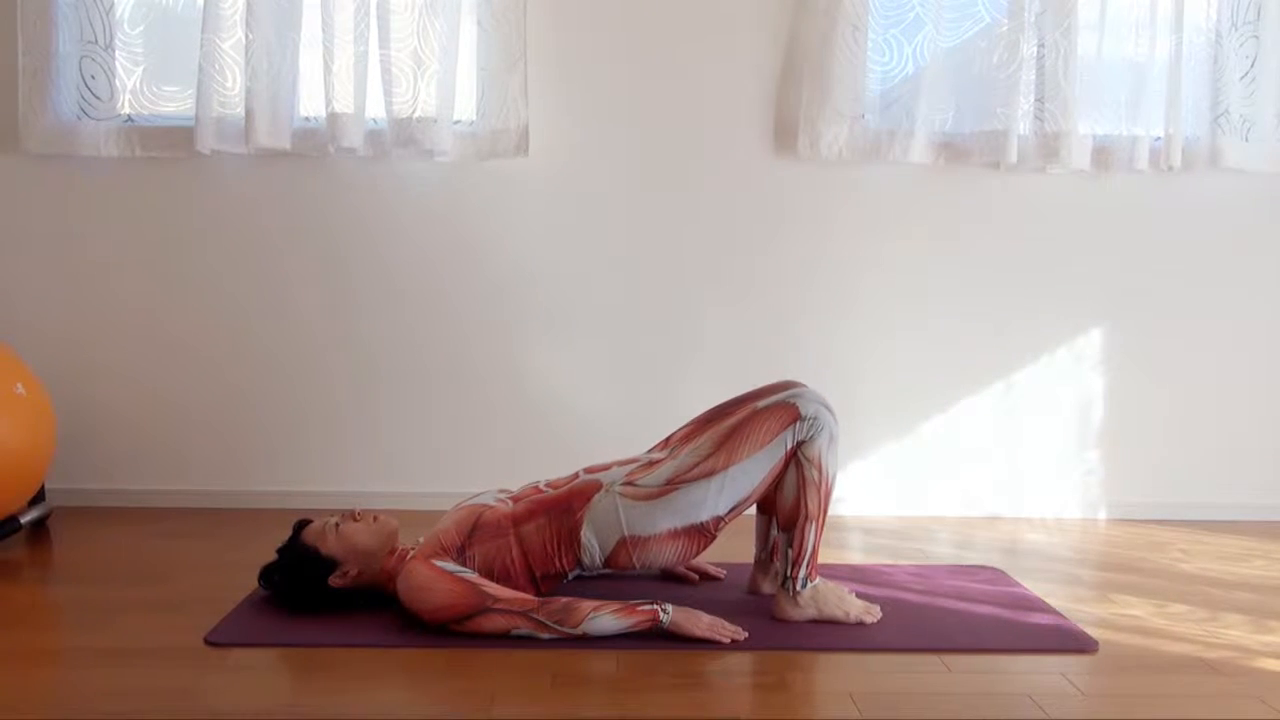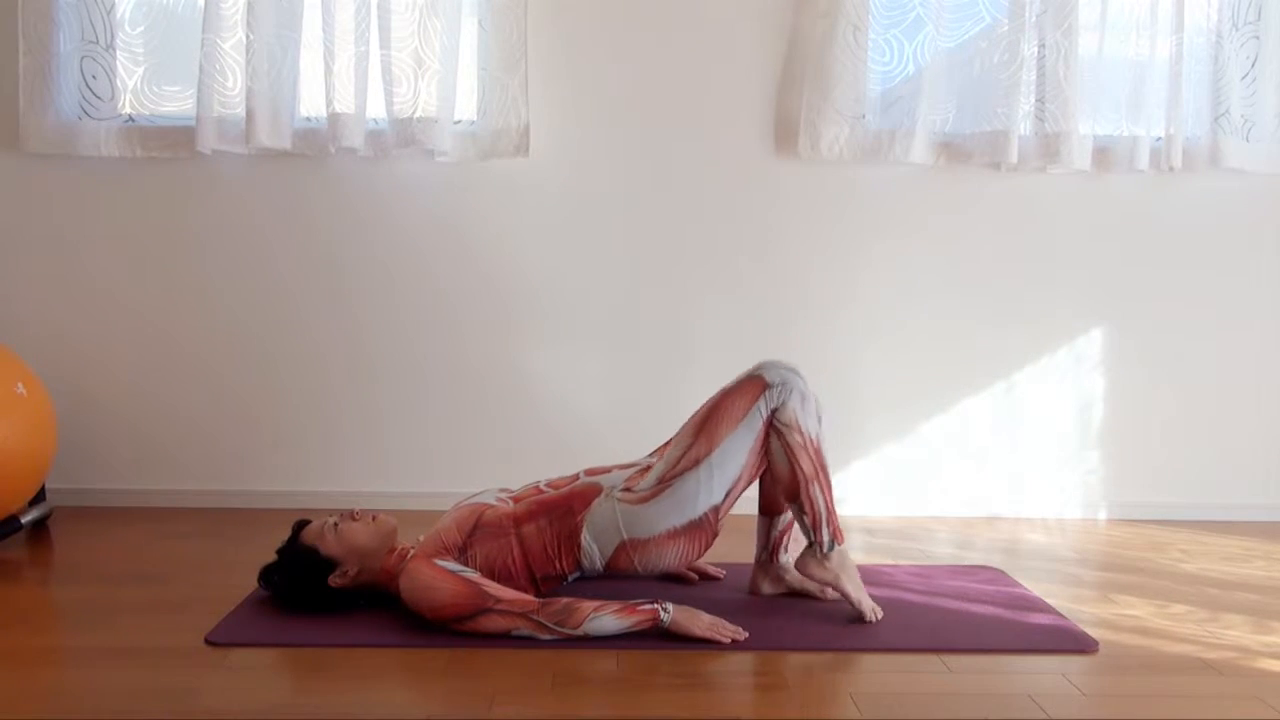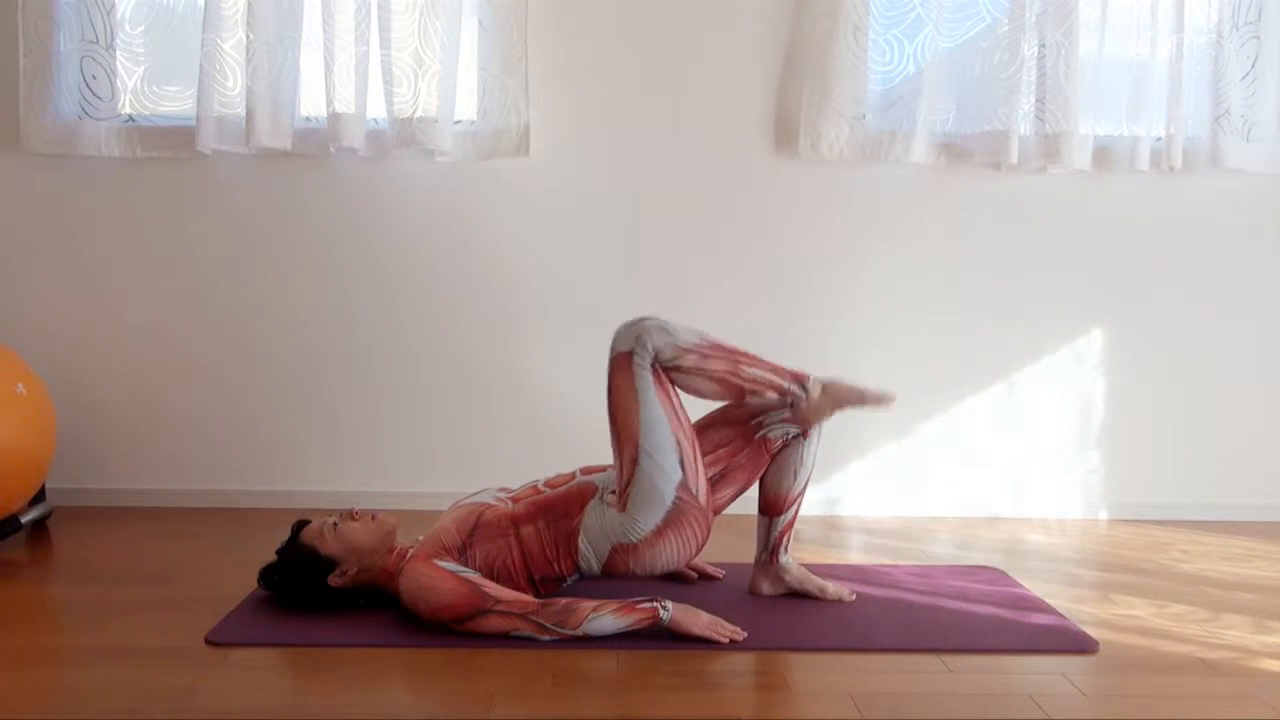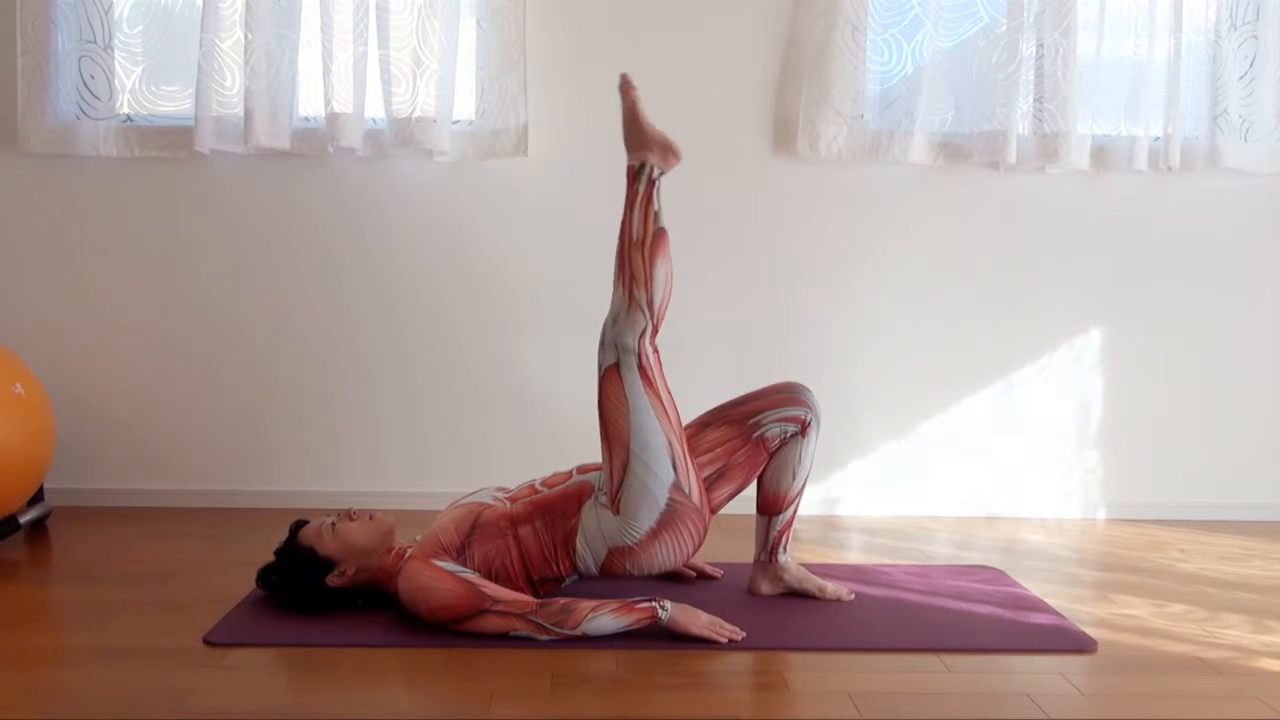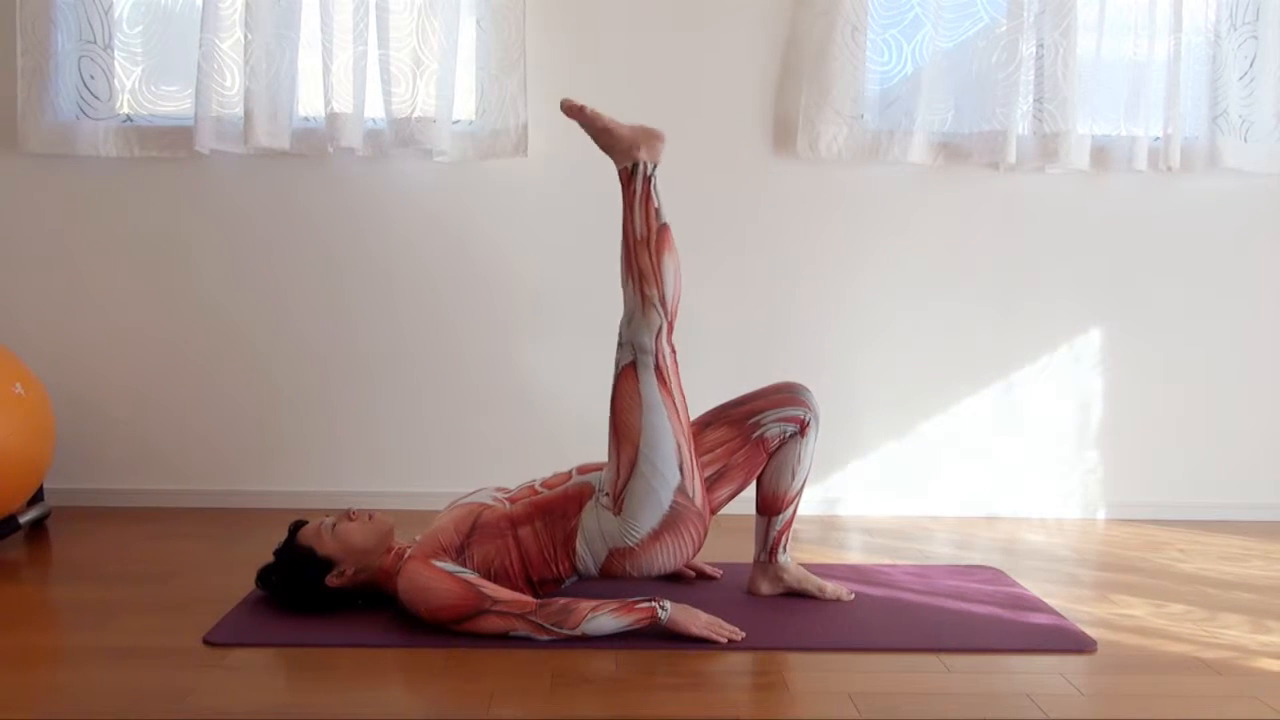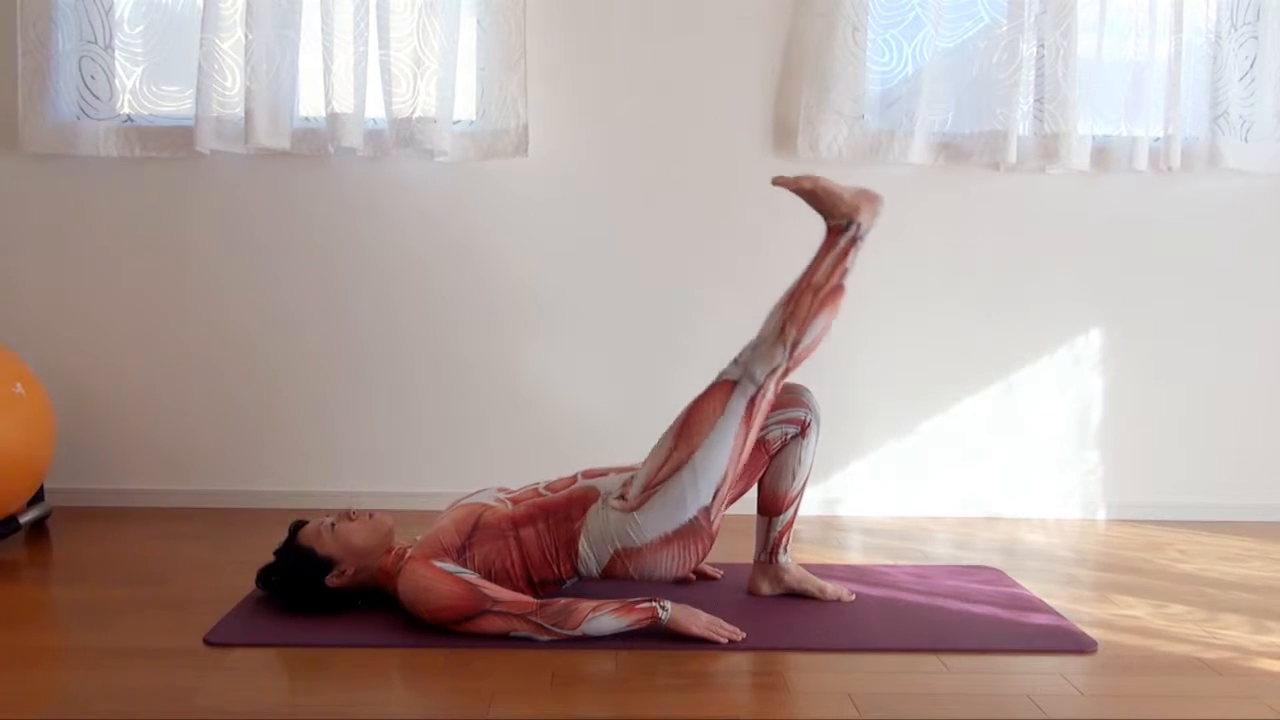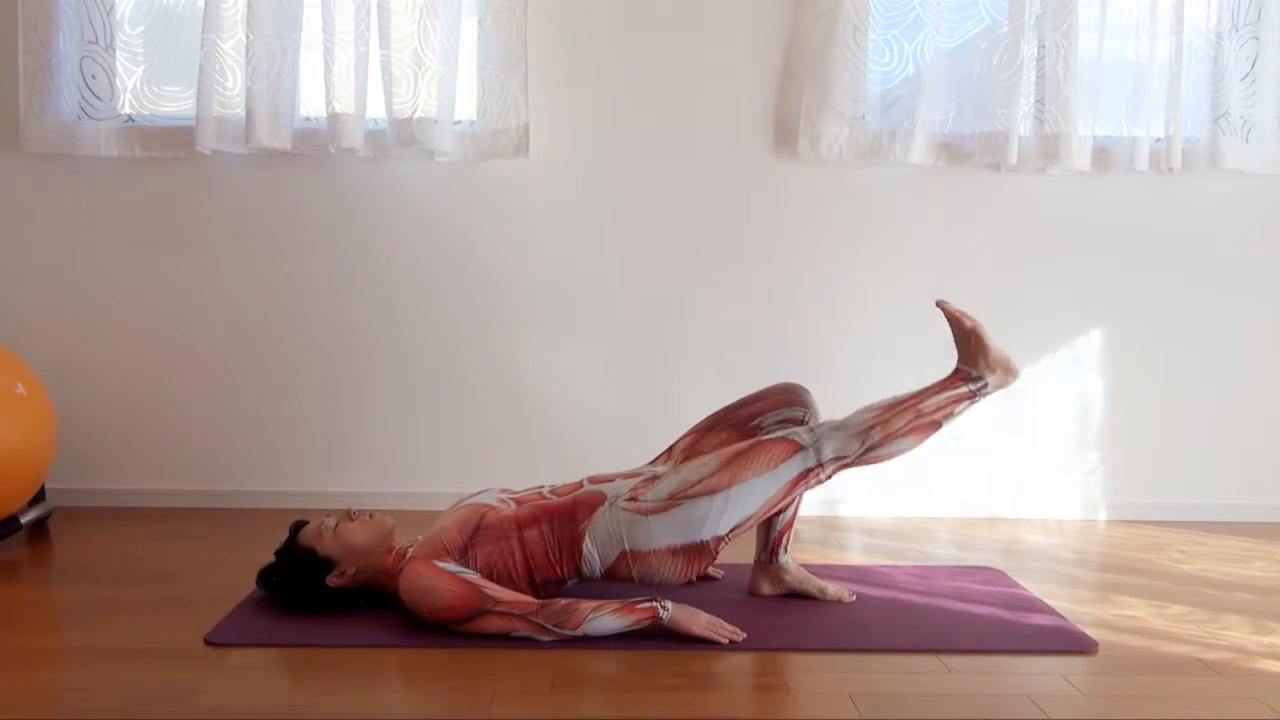
dt=0.4s
person 1, frame 1
left shoulder: (426, 558)
right shoulder: (419, 587)
right elbow: (542, 617)
right wrist: (667, 615)
left hip: (624, 494)
right hip: (628, 523)
left knee: (789, 402)
right knee: (809, 414)
left ankle: (772, 569)
right ankle: (800, 593)
person 1, frame 2
left shoulder: (432, 554)
right shoulder: (420, 585)
right elbow: (541, 618)
right wrist: (667, 614)
left hip: (630, 502)
right hip: (640, 527)
left knee: (789, 406)
right knee: (777, 382)
left ankle: (774, 567)
right ankle: (825, 553)
person 1, frame 3
left shoulder: (435, 545)
right shoulder: (422, 582)
right elbow: (542, 621)
left wrist: (675, 544)
right wrist: (664, 611)
left hip: (648, 513)
right hip: (641, 526)
left knee: (792, 416)
right knee: (641, 338)
left ankle: (773, 566)
right ankle: (807, 389)
person 1, frame 4
left shoulder: (427, 555)
right shoulder: (419, 586)
right elbow: (538, 618)
right wrist: (664, 611)
left hip: (641, 524)
right hip: (631, 533)
right knee: (625, 341)
left ankle: (773, 567)
person 1, frame 5
left shoulder: (427, 553)
right shoulder: (419, 587)
right elbow: (538, 618)
right wrist: (663, 611)
left hip: (638, 524)
right hip: (629, 532)
right knee: (643, 345)
left ankle: (772, 566)
person 1, frame 6
left shoulder: (425, 552)
right shoulder: (420, 585)
right elbow: (542, 617)
right wrist: (665, 612)
left hip: (635, 524)
right hip: (630, 535)
left knee: (794, 405)
right knee: (751, 376)
left ankle: (776, 567)
person 1, frame 7
left shoulder: (430, 553)
right shoulder: (419, 585)
right elbow: (539, 619)
right wrist: (666, 613)
left hip: (626, 502)
right hip: (629, 535)
left knee: (788, 401)
right knee: (813, 445)
left ankle: (774, 568)
right ankle: (973, 376)
